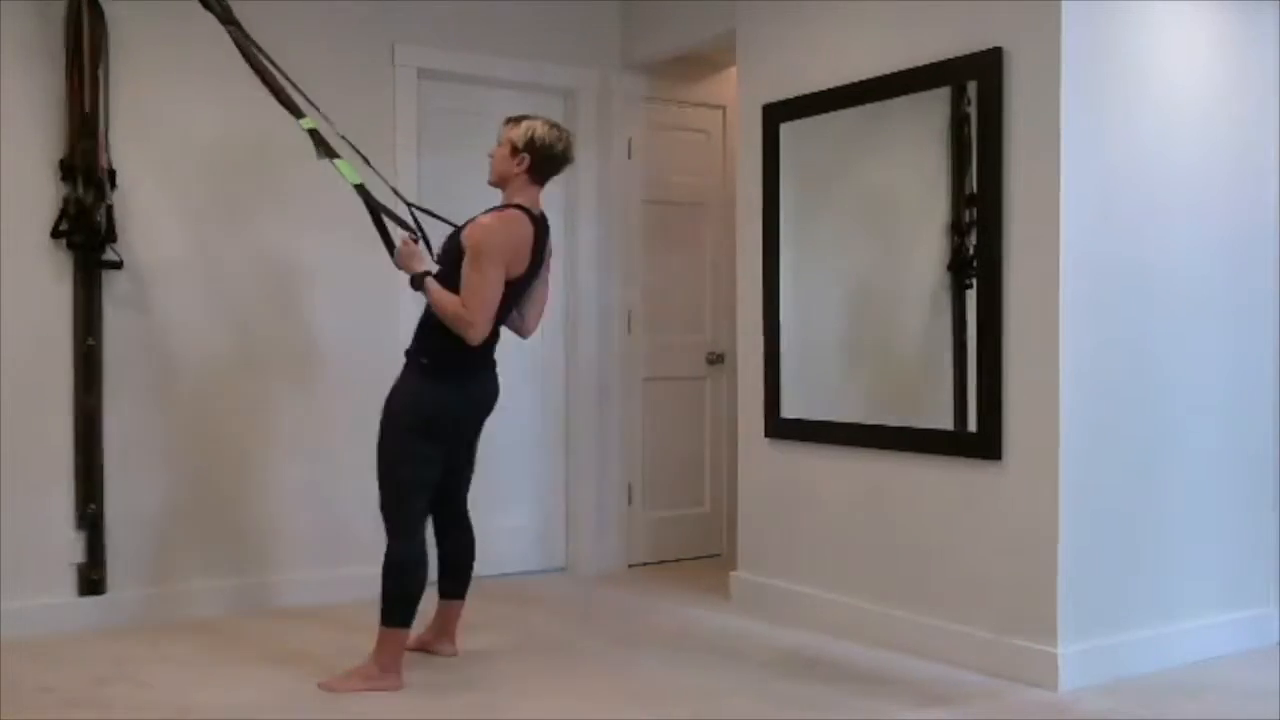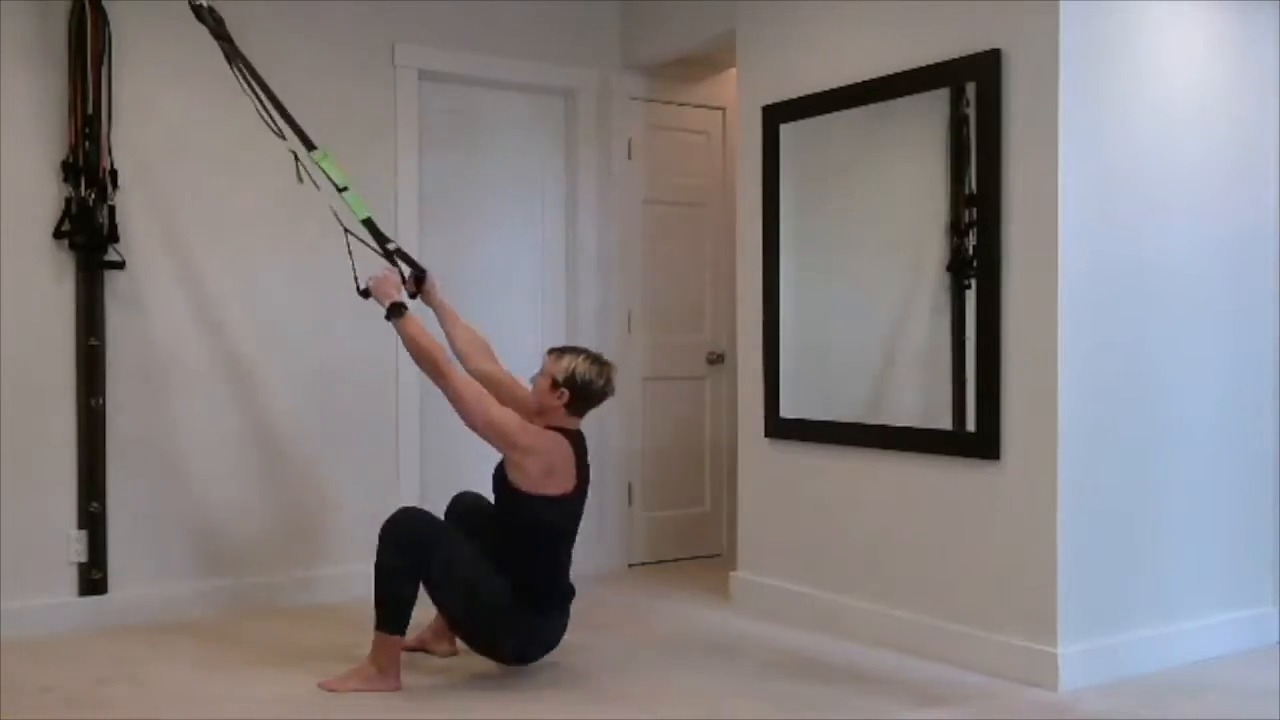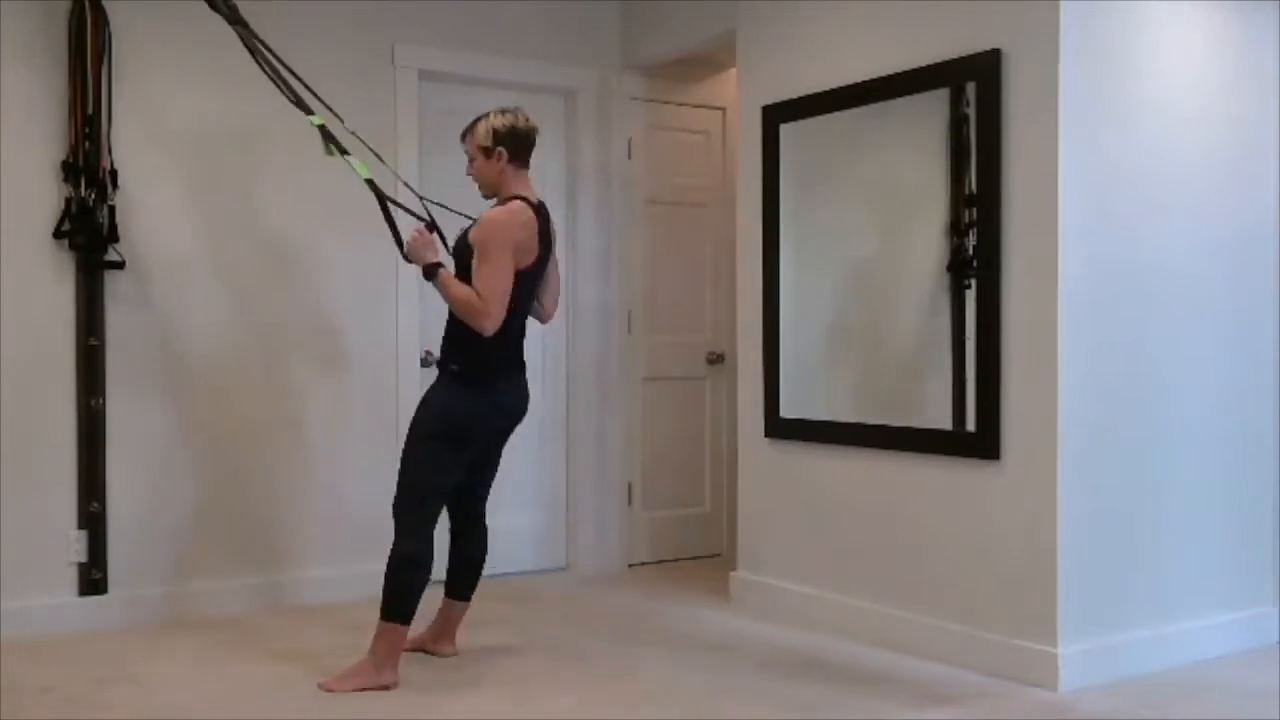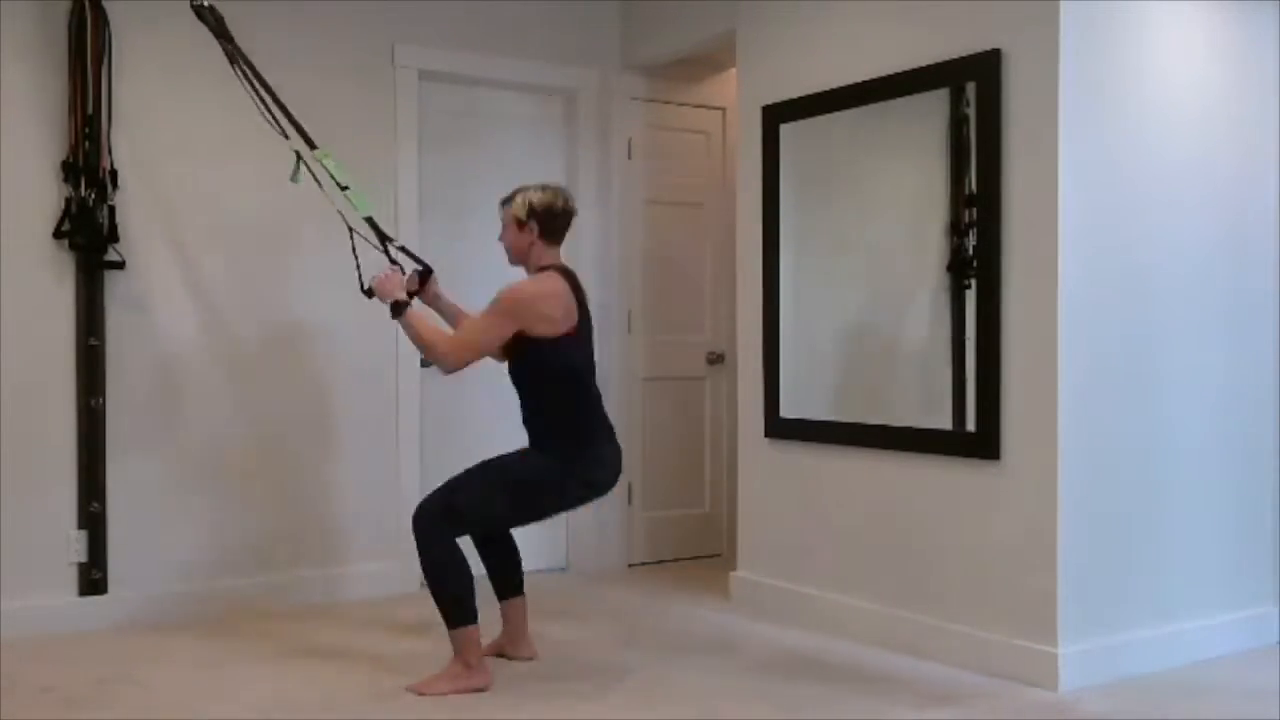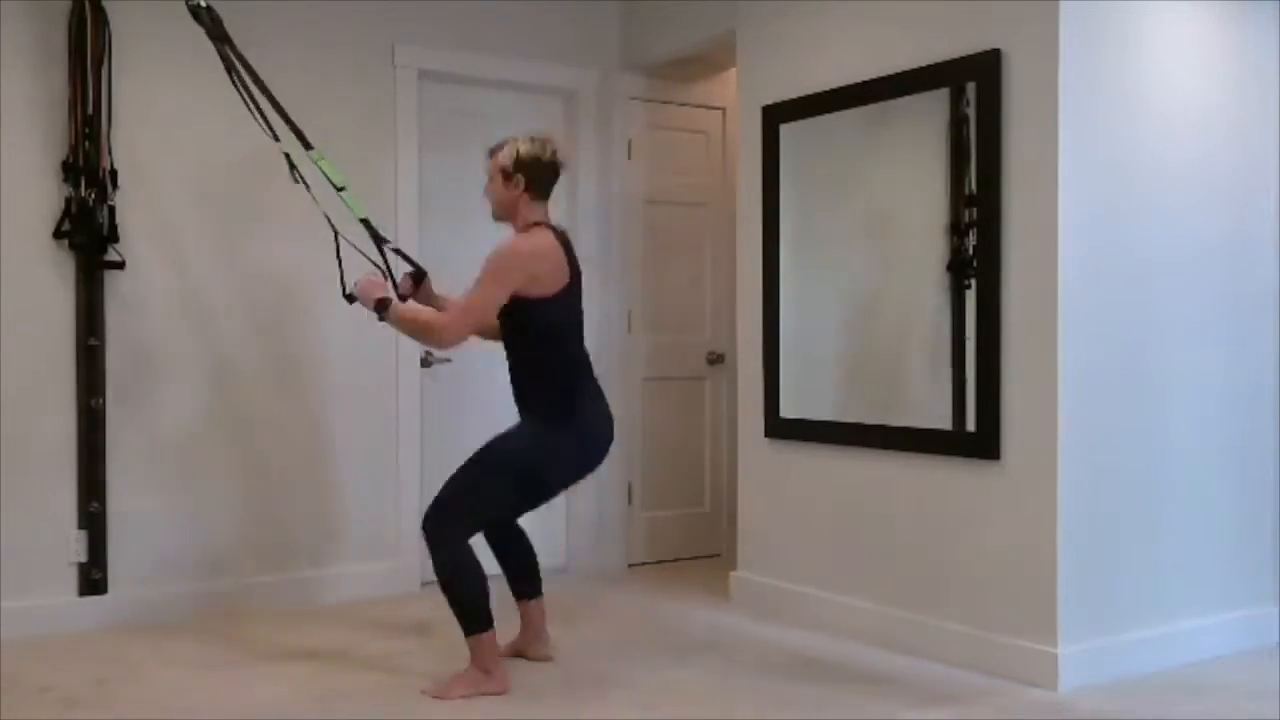
dt=0.4s
person 1, frame 1
left shoulder: (497, 229)
right shoulder: (534, 229)
left elbow: (472, 327)
left wrist: (421, 274)
left hip: (434, 389)
right hip: (470, 387)
left knee: (404, 517)
right knee: (447, 506)
left ankle: (385, 666)
right ankle: (442, 632)
person 1, frame 2
left shoulder: (536, 448)
right shoulder: (558, 433)
left elbow: (446, 374)
right elbow: (484, 366)
left wrist: (395, 305)
right wrist: (433, 299)
left hip: (520, 621)
right hip: (538, 607)
left knee: (405, 529)
right knee: (466, 511)
left ankle: (381, 668)
right ankle: (440, 633)
person 1, frame 3
left shoulder: (502, 221)
right shoulder: (539, 219)
left elbow: (486, 319)
right elbow: (545, 308)
left wrist: (433, 265)
left hip: (467, 391)
right hip: (504, 391)
left knee: (414, 516)
right knee: (467, 510)
left ankle: (381, 661)
right ankle: (443, 633)
person 1, frame 4
left shoulder: (530, 293)
right shoulder: (558, 287)
left elbow: (451, 355)
right elbow: (486, 338)
left wrist: (401, 301)
right wrist: (433, 297)
left hip: (566, 462)
right hip: (591, 458)
left knee: (435, 521)
right knee: (481, 505)
left ankle: (468, 667)
right ankle: (516, 637)
person 1, frame 5
left shoulder: (519, 252)
right shoulder: (550, 244)
left elbow: (444, 333)
right elbow: (497, 323)
left wrist: (383, 300)
right wrist: (427, 294)
left hip: (560, 433)
right hip: (584, 425)
left knee: (444, 523)
right knee: (488, 506)
left ankle: (485, 668)
right ankle: (534, 634)
